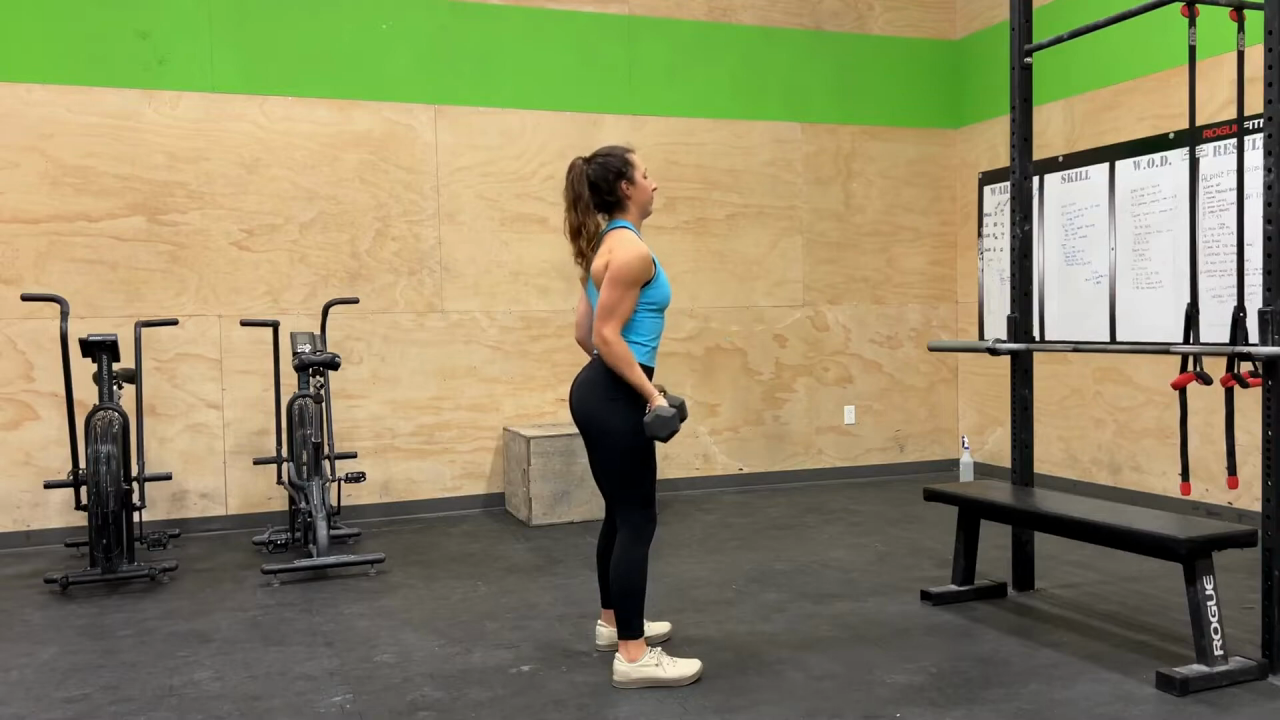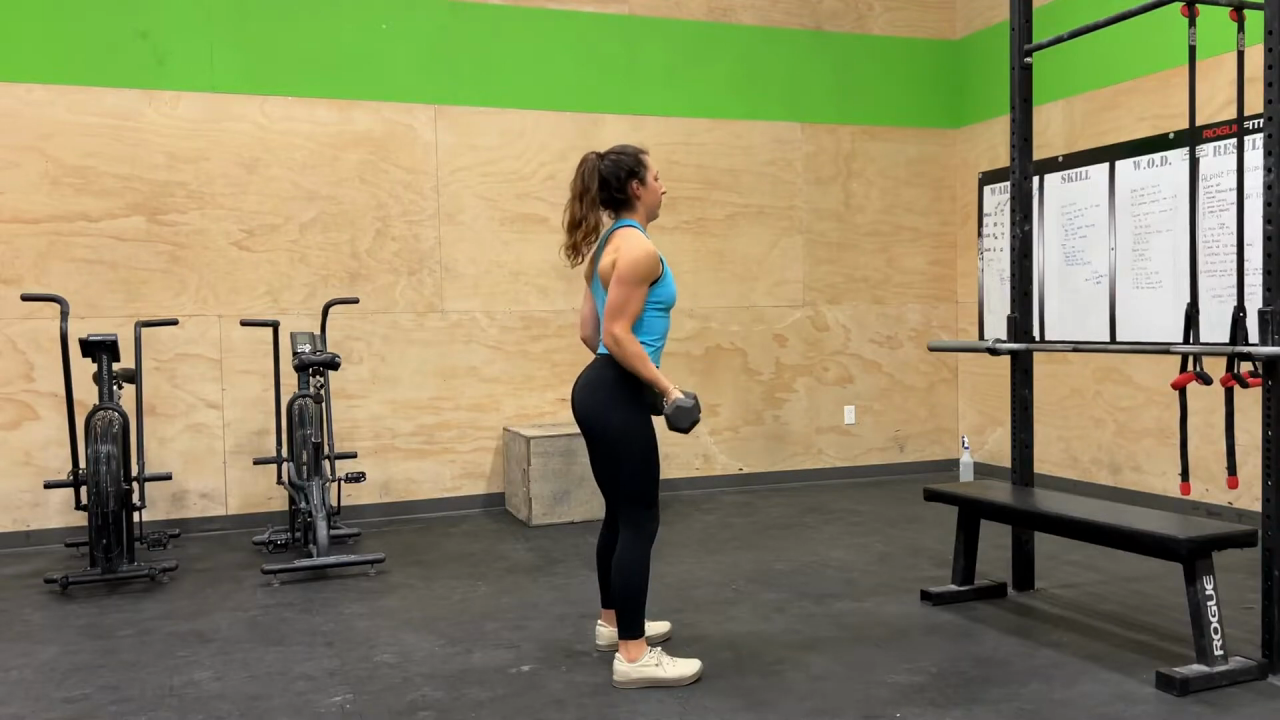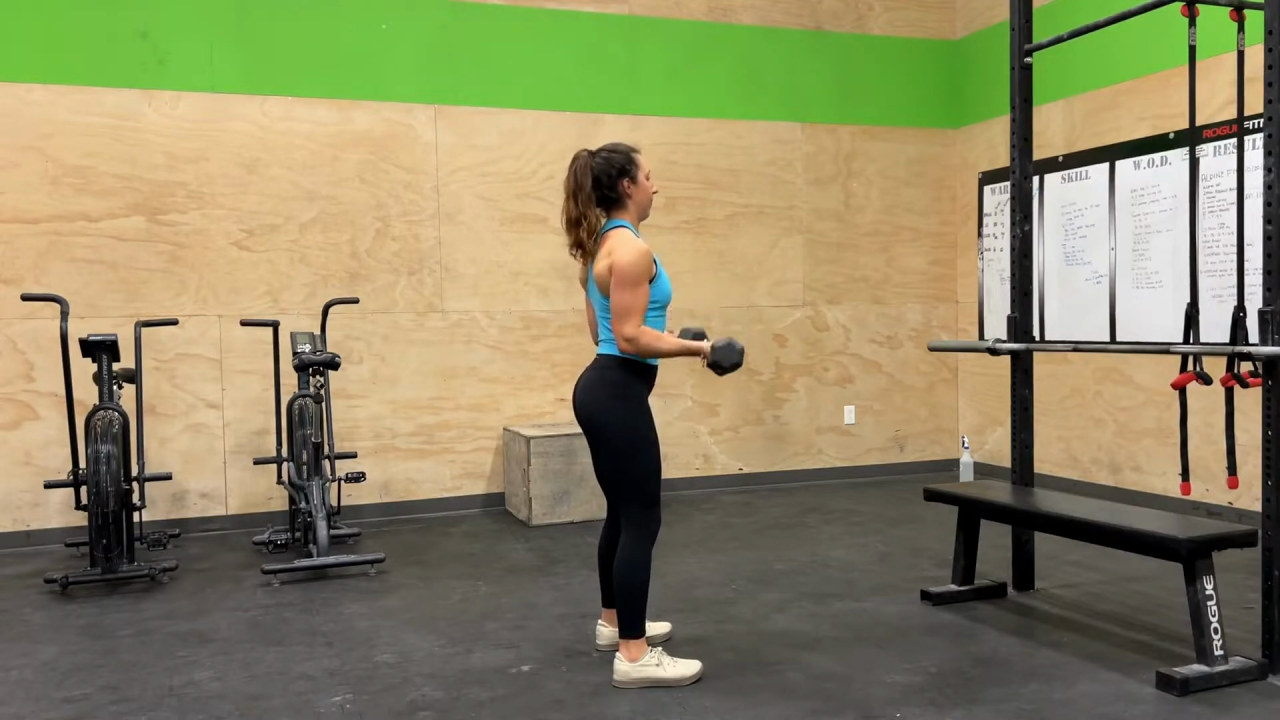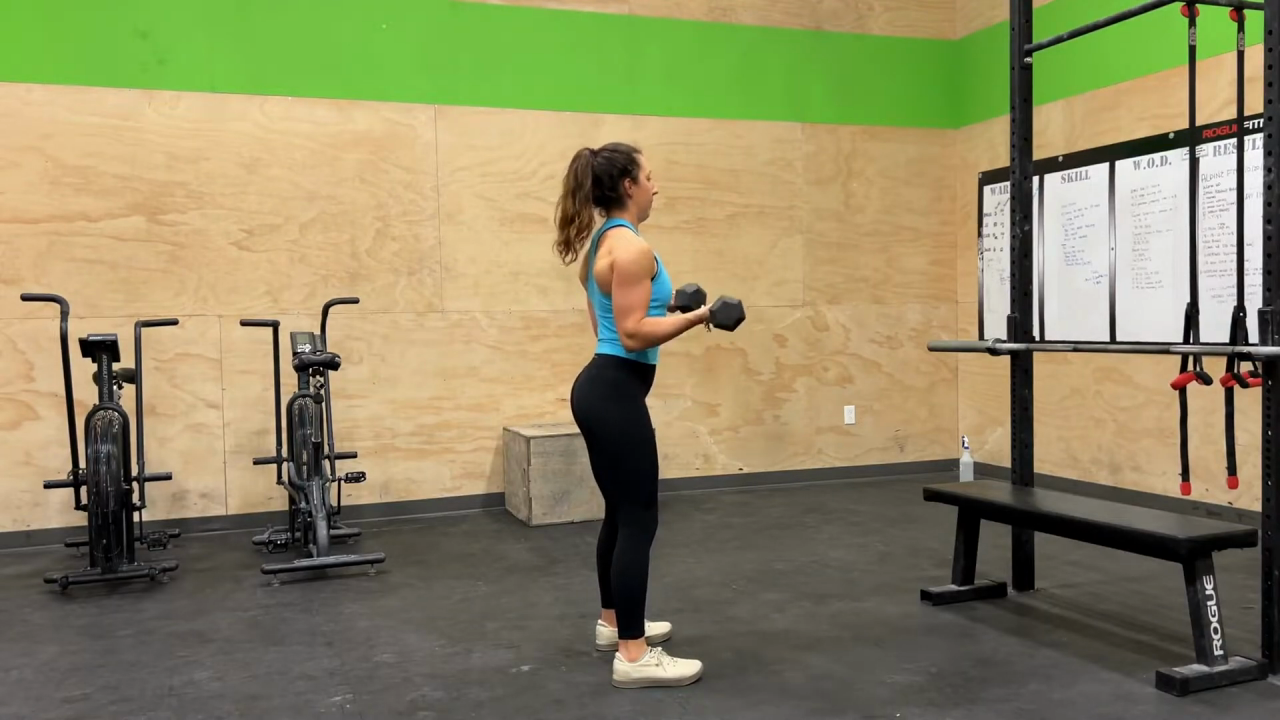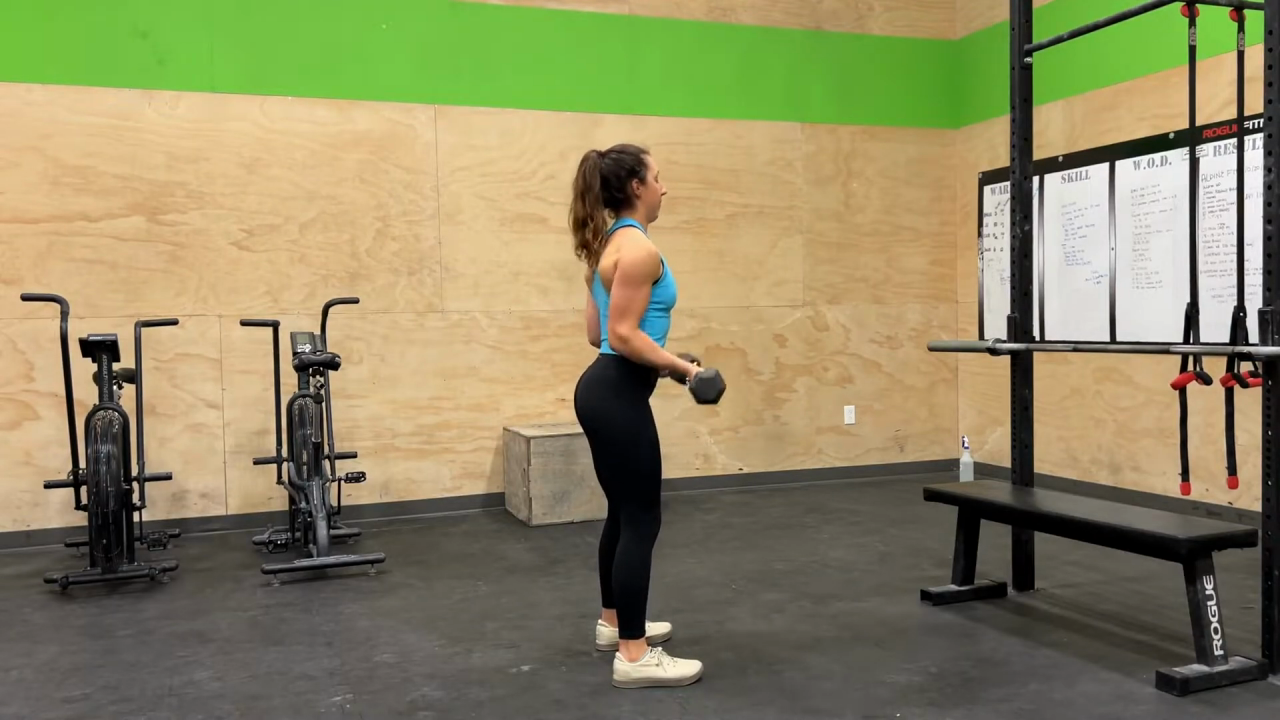
dt=1s
person 1, frame 1
left shoulder: (606, 245)
right shoulder: (630, 250)
right elbow: (607, 337)
right wrist: (650, 392)
left hip: (597, 391)
right hip: (612, 399)
left knee: (621, 514)
right knee: (637, 521)
left ankle: (613, 622)
right ankle: (633, 656)
person 1, frame 2
left shoulder: (610, 243)
right shoulder: (638, 247)
right elbow: (617, 334)
right wrist: (665, 387)
left hip: (598, 389)
right hip: (618, 397)
left knee: (620, 513)
right knee: (639, 521)
left ankle: (614, 622)
right ankle: (634, 655)
person 1, frame 3
left shoulder: (602, 245)
right shoulder: (629, 248)
right elbow: (629, 337)
left wrist: (669, 341)
right wrist: (697, 347)
left hip: (600, 388)
right hip: (618, 396)
left knee: (622, 513)
right knee: (641, 521)
left ankle: (613, 622)
right ankle: (634, 656)
person 1, frame 4
left shoulder: (602, 243)
right shoulder: (631, 247)
right elbow: (633, 334)
left wrist: (669, 313)
right wrist: (698, 317)
left hip: (599, 387)
right hip: (617, 393)
left knee: (621, 513)
right knee: (638, 520)
left ankle: (614, 622)
right ankle: (634, 656)
person 1, frame 5
left shoulder: (608, 243)
right shoulder: (637, 247)
right elbow: (623, 336)
left wrist: (660, 358)
right wrist: (682, 367)
left hip: (602, 387)
right hip: (619, 395)
left knee: (623, 513)
right knee: (640, 521)
left ankle: (614, 622)
right ankle: (634, 655)
